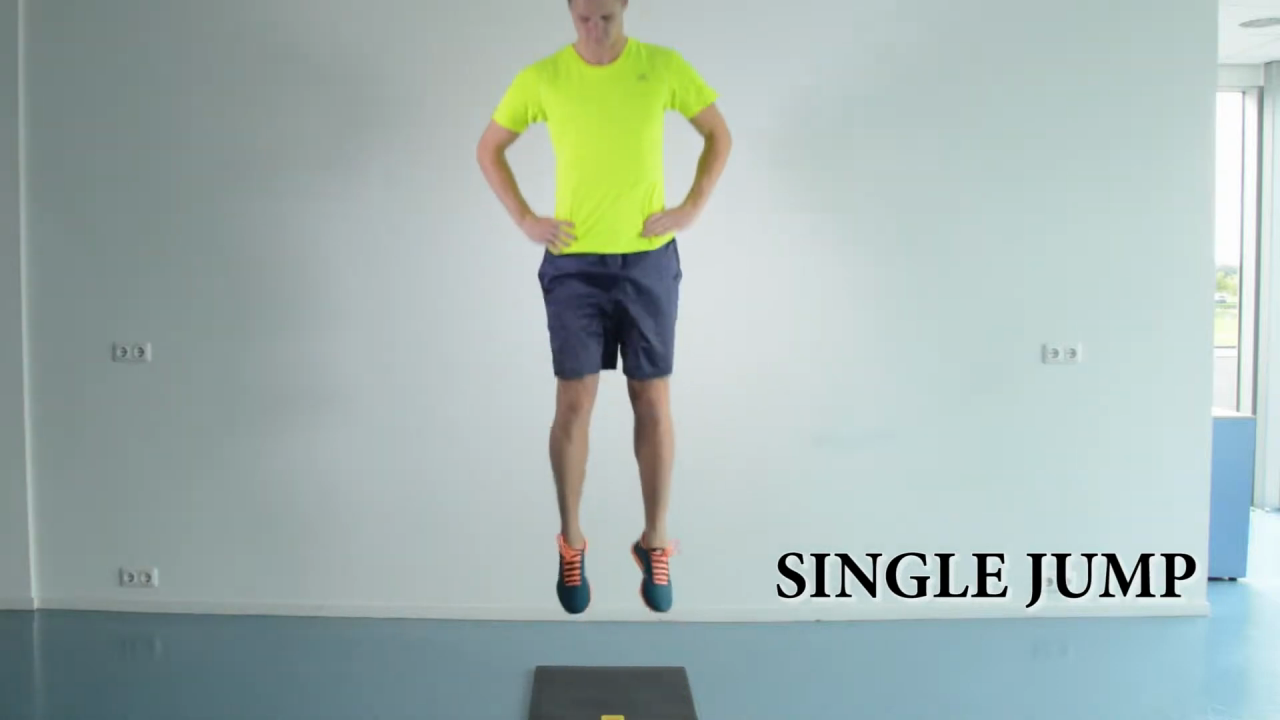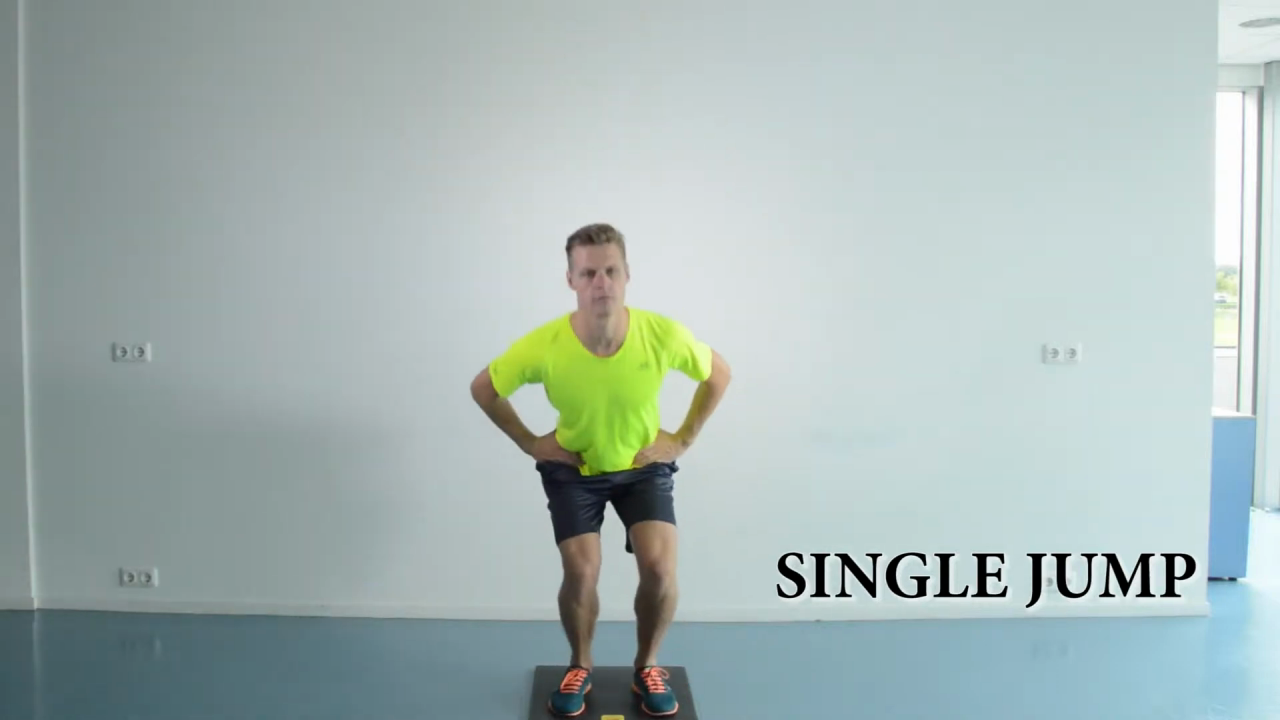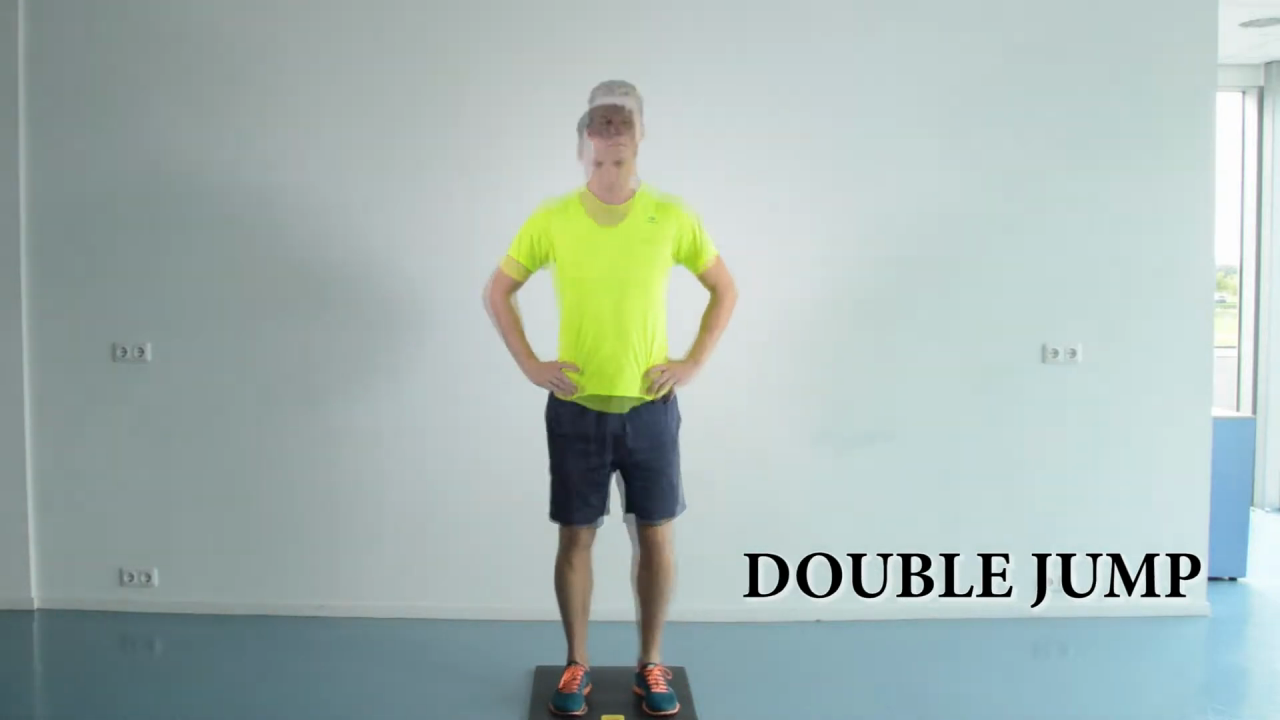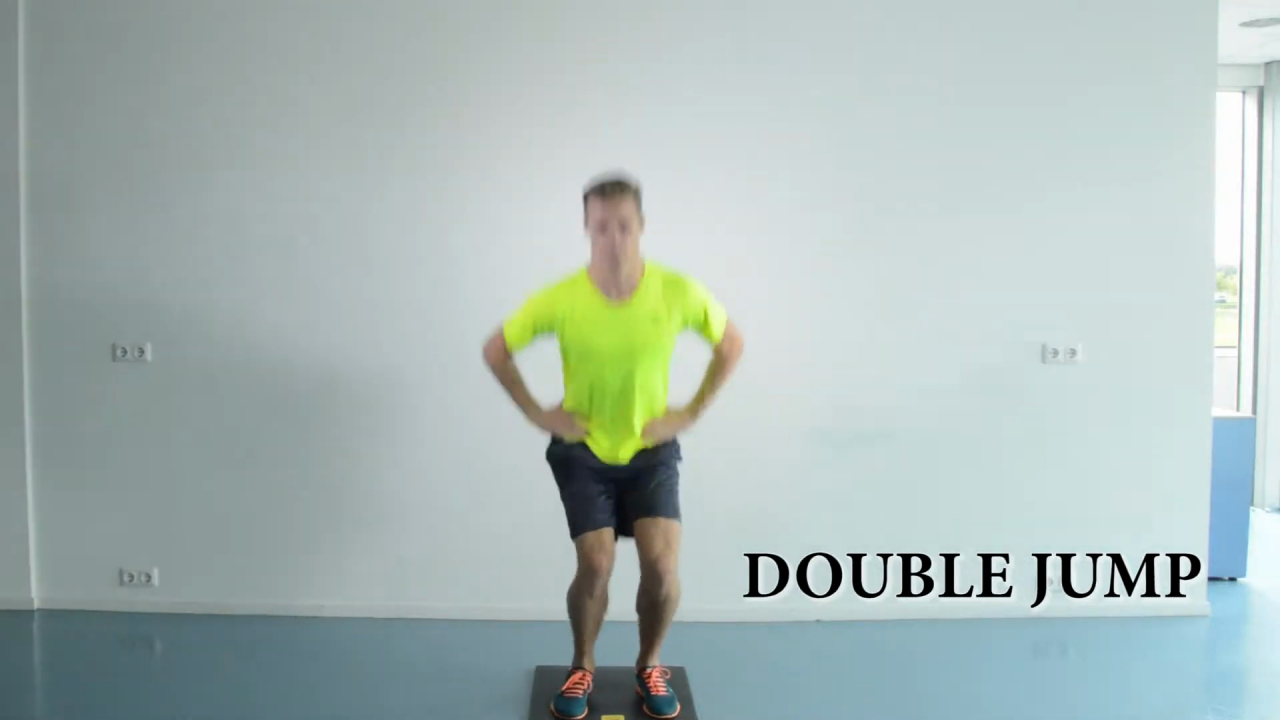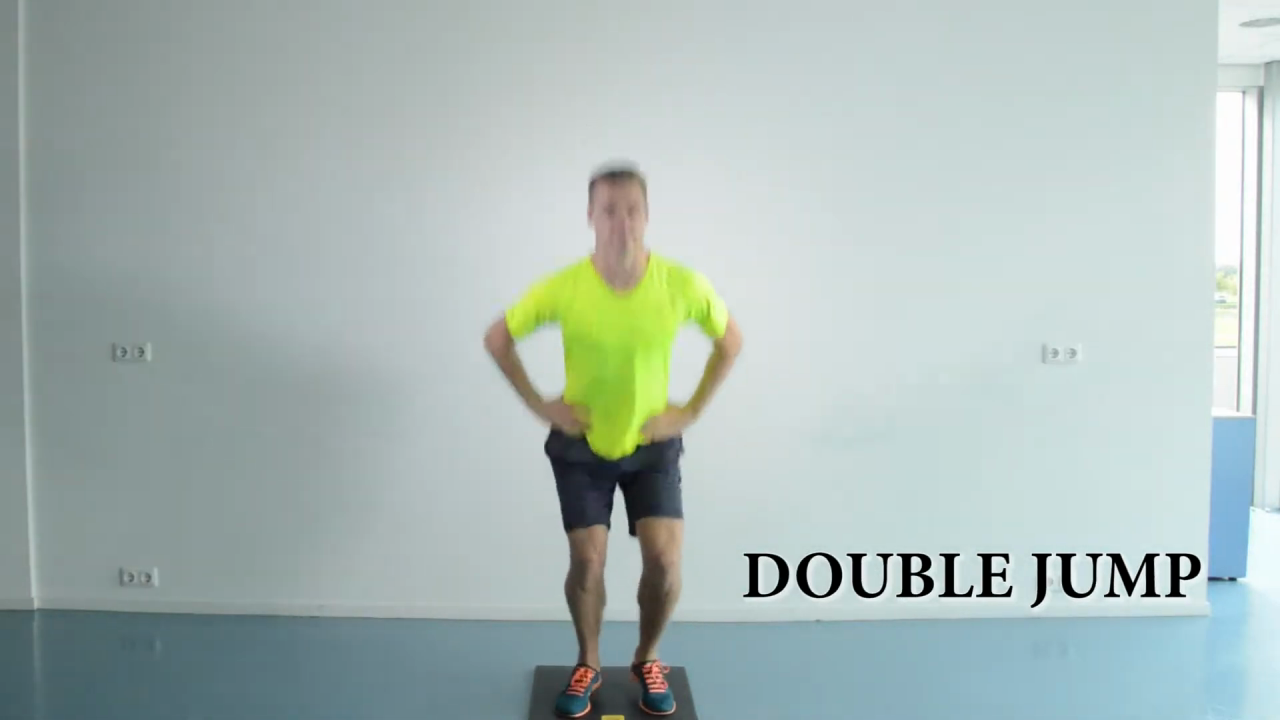
dt=1s
person 1, frame 1
left shoulder: (663, 66)
right shoulder: (541, 77)
left elbow: (719, 136)
right elbow: (488, 149)
left wrist: (690, 209)
right wrist: (527, 220)
left hip: (649, 262)
right hip: (573, 266)
left knee: (652, 405)
right knee: (574, 405)
left ankle: (655, 544)
right ankle: (571, 545)
person 1, frame 2
left shoulder: (664, 335)
right shoulder: (543, 347)
left elbow: (719, 375)
right elbow: (483, 390)
left wrist: (684, 438)
right wrist: (531, 443)
left hip: (643, 466)
right hip: (572, 468)
left knee: (660, 566)
right knee: (581, 570)
left ankle: (646, 666)
right ankle: (580, 666)
person 1, frame 3
left shoulder: (672, 215)
right shoulder: (552, 218)
left elbow: (724, 289)
right elbow: (497, 291)
left wrist: (693, 361)
right wrist: (530, 364)
left hip: (649, 403)
right hip: (577, 405)
left knee: (656, 537)
right knee: (576, 538)
left ankle: (650, 664)
right ankle: (577, 664)
person 1, frame 4
left shoulder: (678, 292)
right shoulder: (560, 300)
left elbow: (730, 341)
right elbow: (497, 350)
left wrist: (691, 412)
right wrist: (539, 415)
left hip: (650, 447)
right hip: (581, 449)
left knee: (663, 566)
right knee: (596, 564)
left ankle: (649, 667)
right ankle: (581, 669)
person 1, frame 5
left shoulder: (681, 285)
right shoulder: (563, 288)
left elbow: (730, 340)
right elbow: (499, 337)
left wrist: (690, 410)
right wrist: (541, 406)
left hip: (651, 445)
right hip: (580, 446)
left knee: (665, 556)
right knee: (587, 557)
left ankle: (648, 659)
right ankle: (587, 663)
